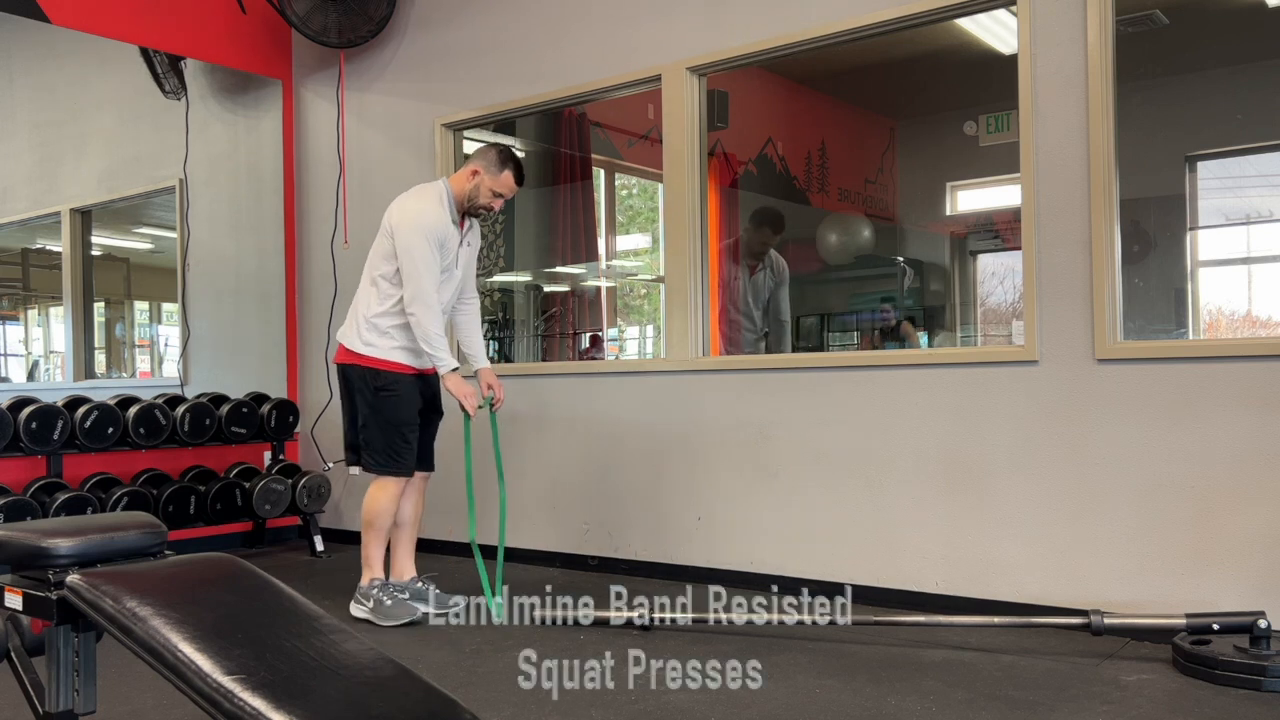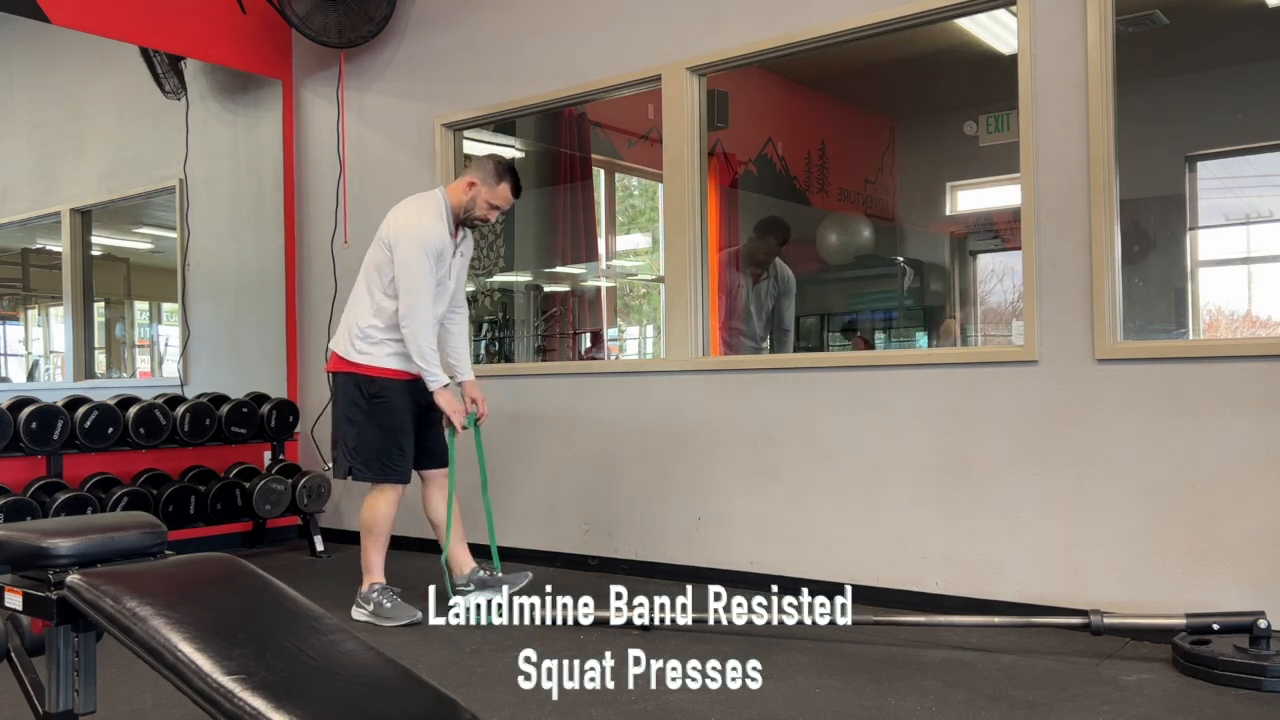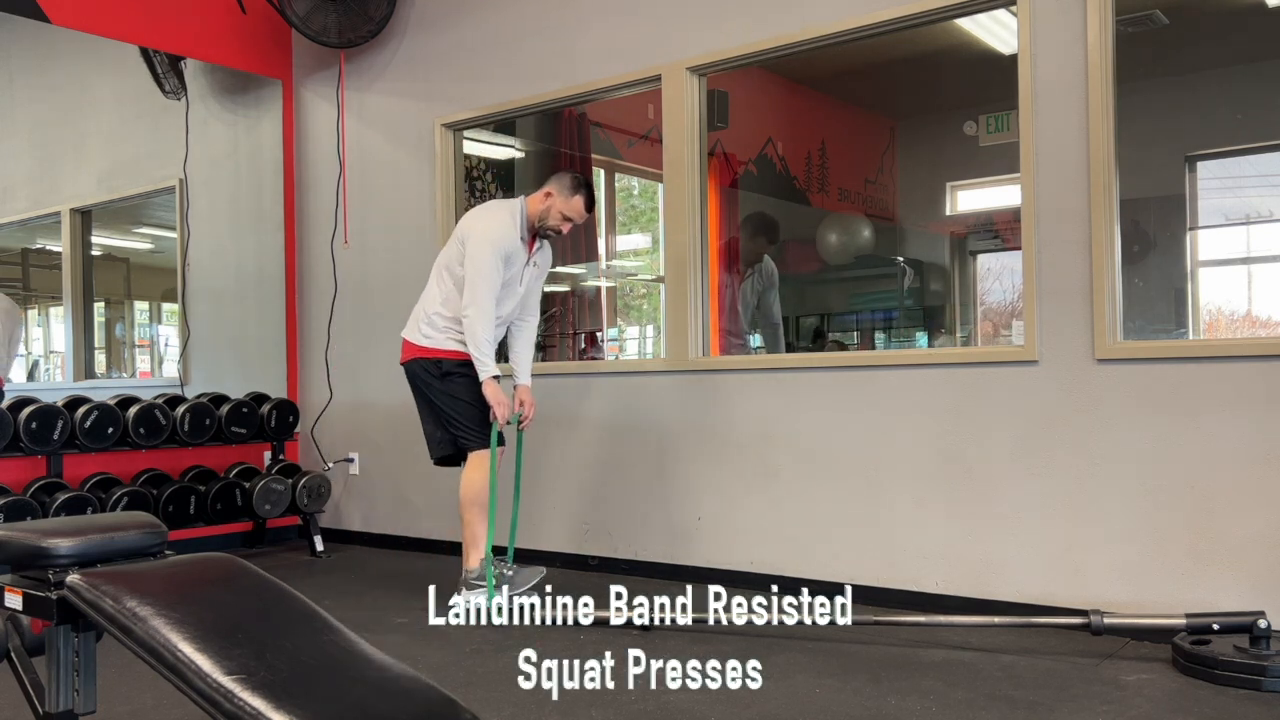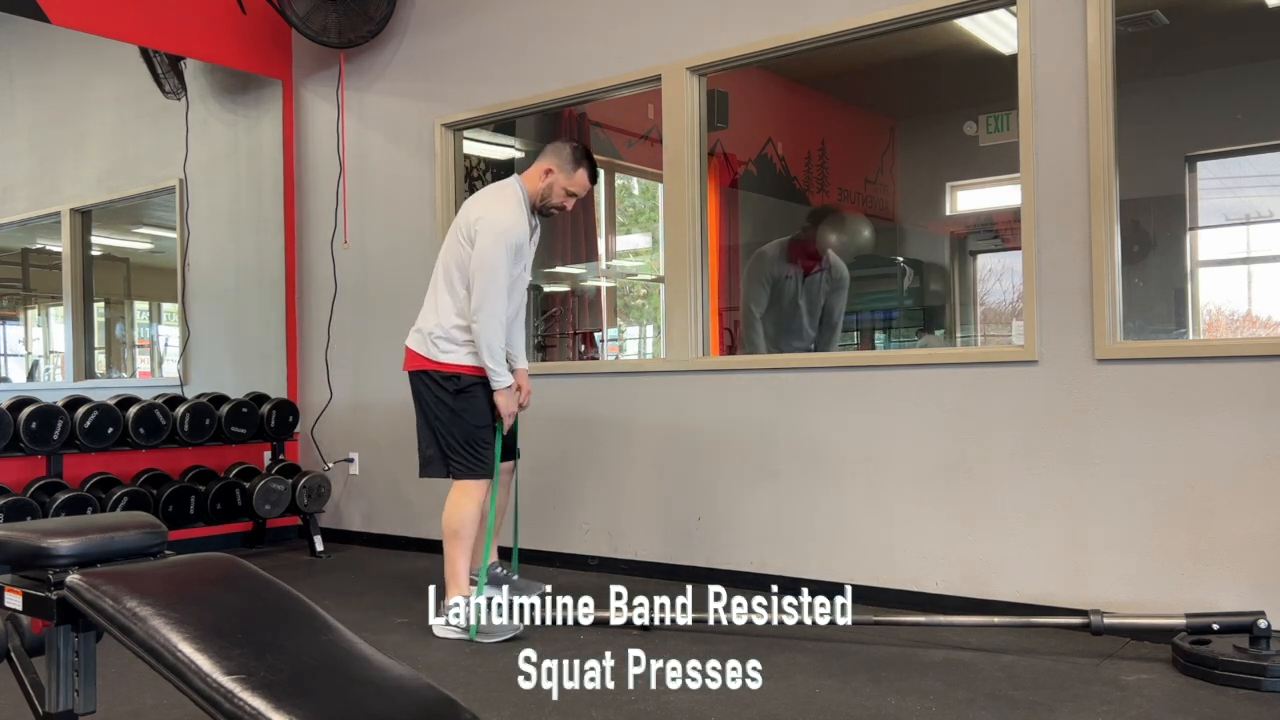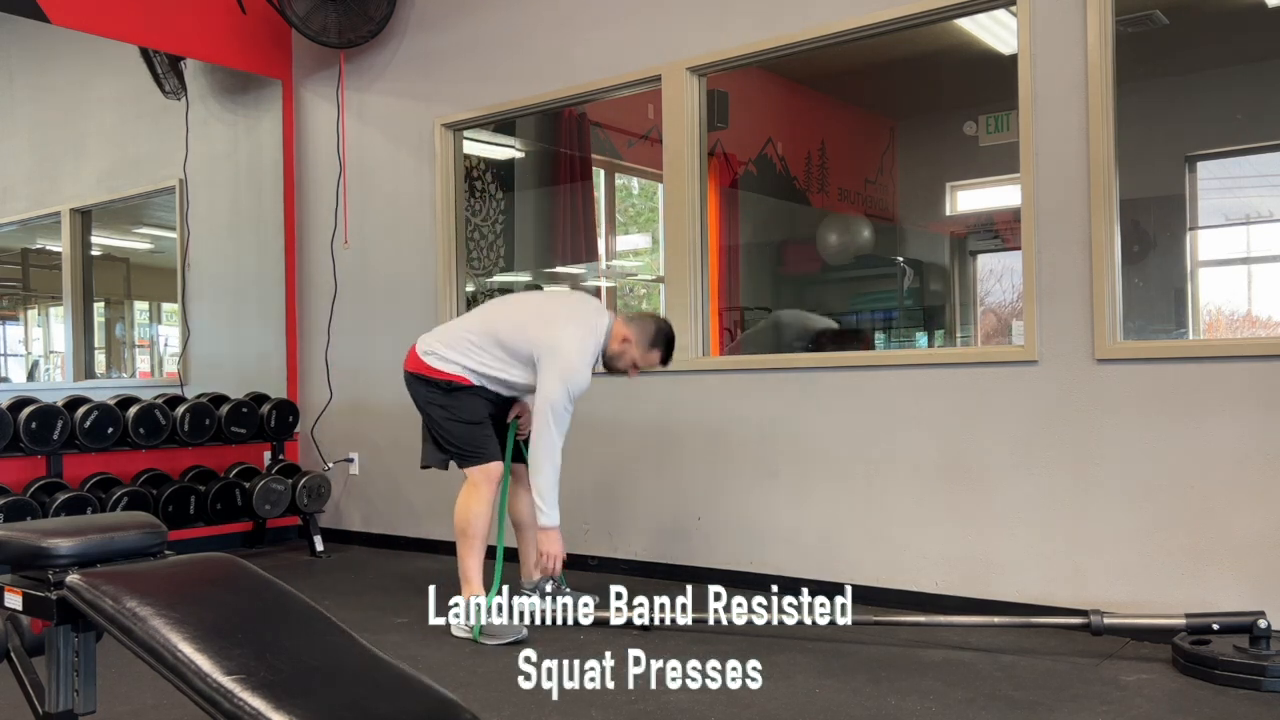
dt=1s
person 1, frame 1
left shoulder: (469, 228)
right shoulder: (421, 211)
left elbow: (465, 301)
right elbow: (420, 303)
left wrist: (481, 365)
right wrist: (450, 371)
left hip: (414, 362)
right hip: (376, 357)
left knee: (415, 472)
right knee: (394, 472)
left ankle: (404, 581)
right ankle: (370, 587)
person 1, frame 2
left shoulder: (462, 236)
right shoulder: (419, 224)
left elbow: (453, 312)
right elbow: (413, 315)
left wrist: (465, 379)
right wrist: (440, 386)
left hip: (409, 367)
right hip: (371, 364)
left knee: (437, 471)
right knee: (389, 479)
left ankle: (467, 576)
right ankle: (372, 592)
person 1, frame 3
left shoulder: (542, 252)
right shoulder: (493, 224)
left elbow: (524, 320)
right elbow: (477, 306)
left wrist: (523, 382)
right wrist: (490, 378)
left hip: (470, 357)
right hip: (435, 348)
left knee: (482, 457)
right knee: (484, 449)
left ankle: (477, 574)
right ankle: (478, 570)
person 1, frame 4
left shoulder: (527, 218)
right shoulder: (500, 217)
right elbow: (485, 310)
left wrist: (519, 365)
right wrist: (501, 383)
left hip: (472, 360)
right hip: (447, 360)
left knee: (501, 464)
right knee: (473, 476)
left ankle: (484, 570)
right ankle: (456, 607)
person 1, frame 5
left shoulder: (592, 317)
right shoulder: (574, 355)
right elbow: (547, 444)
left wrist: (527, 400)
right wrist: (549, 526)
left hip: (476, 374)
right hip: (437, 370)
left knee: (523, 470)
right knee: (487, 471)
left ankle: (535, 582)
right ankle: (471, 607)
